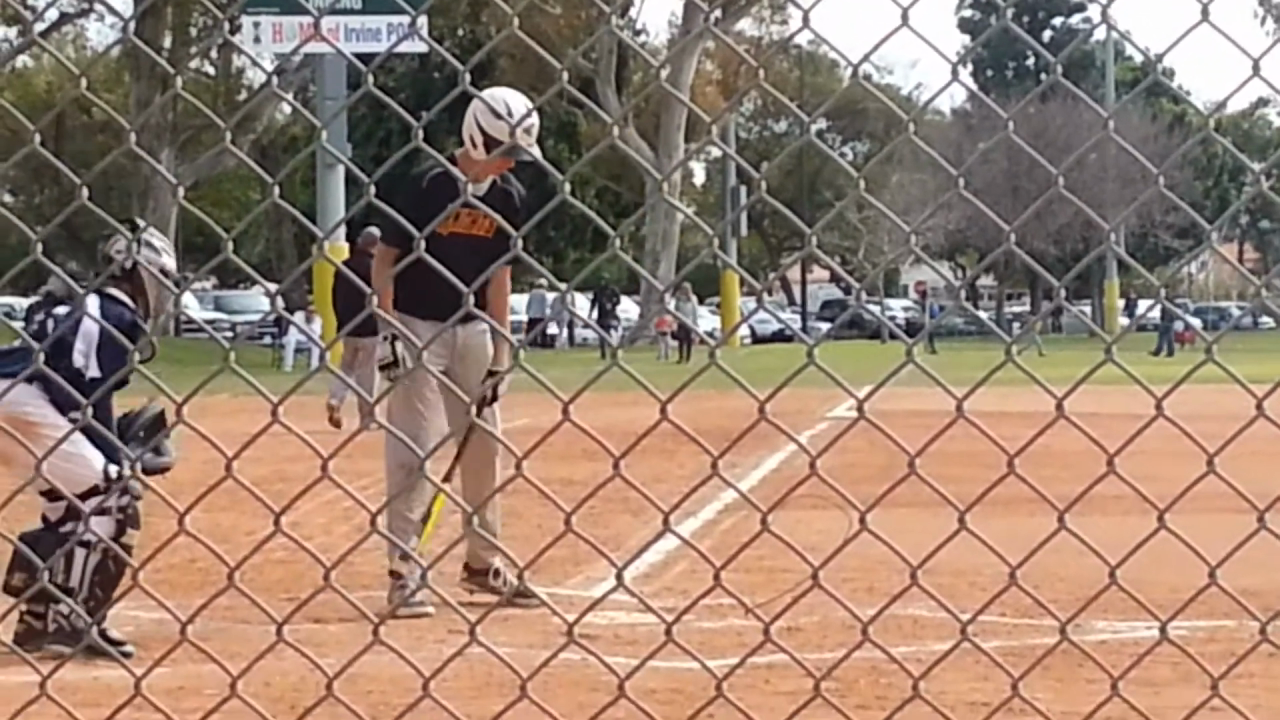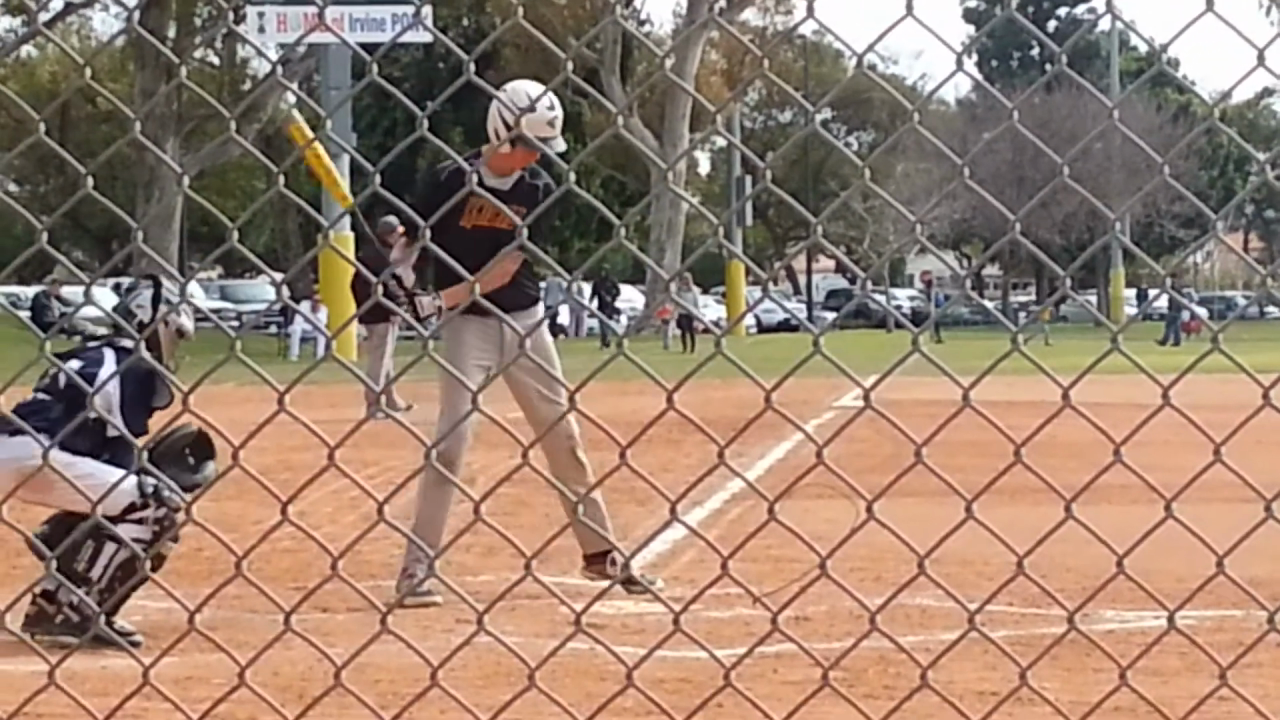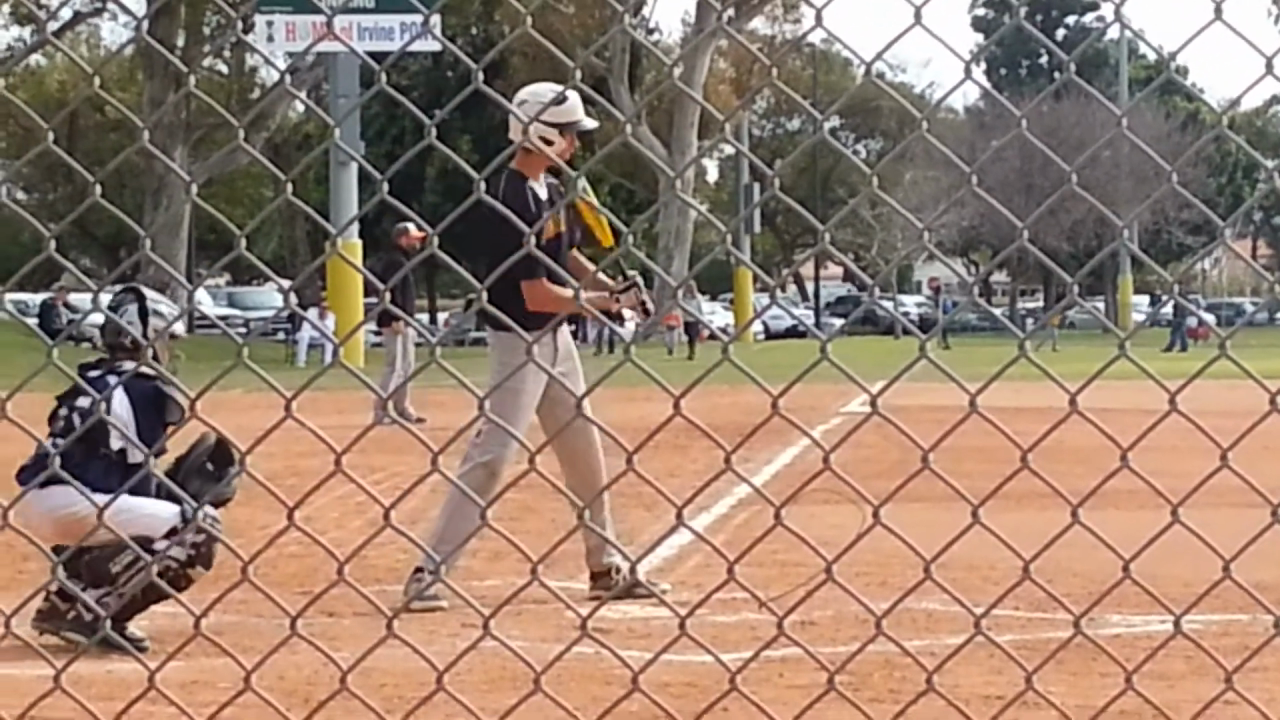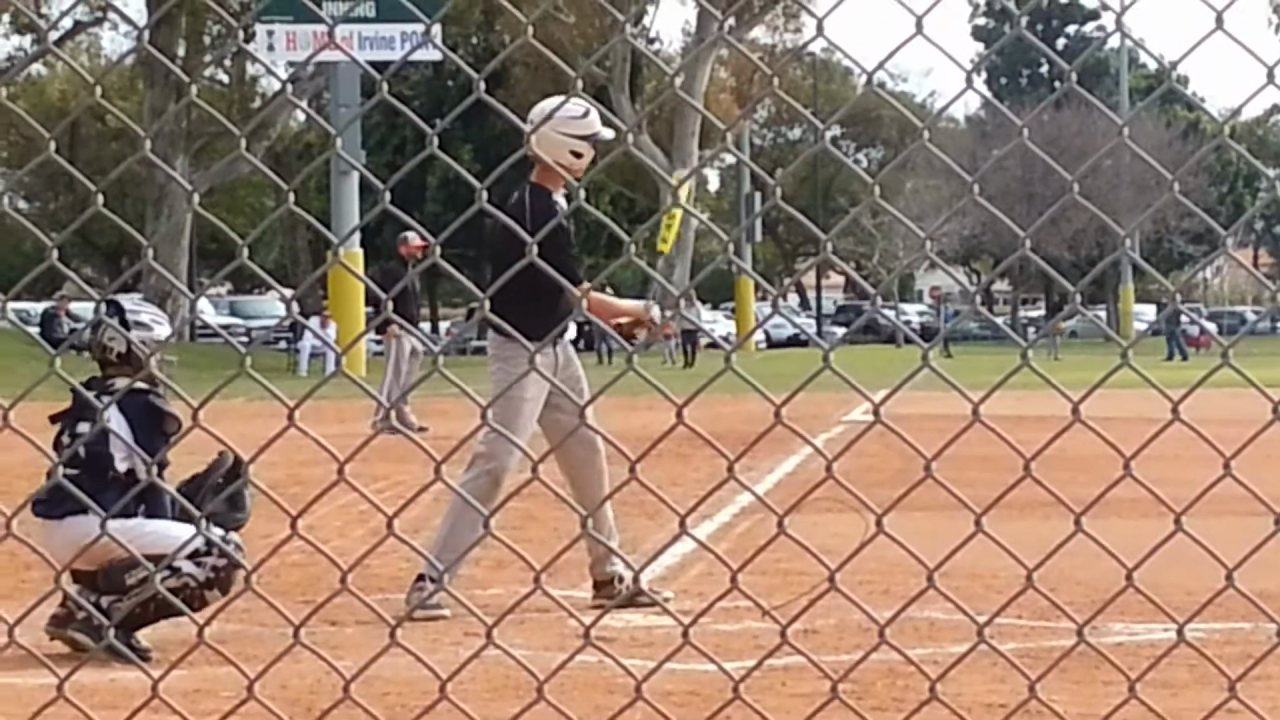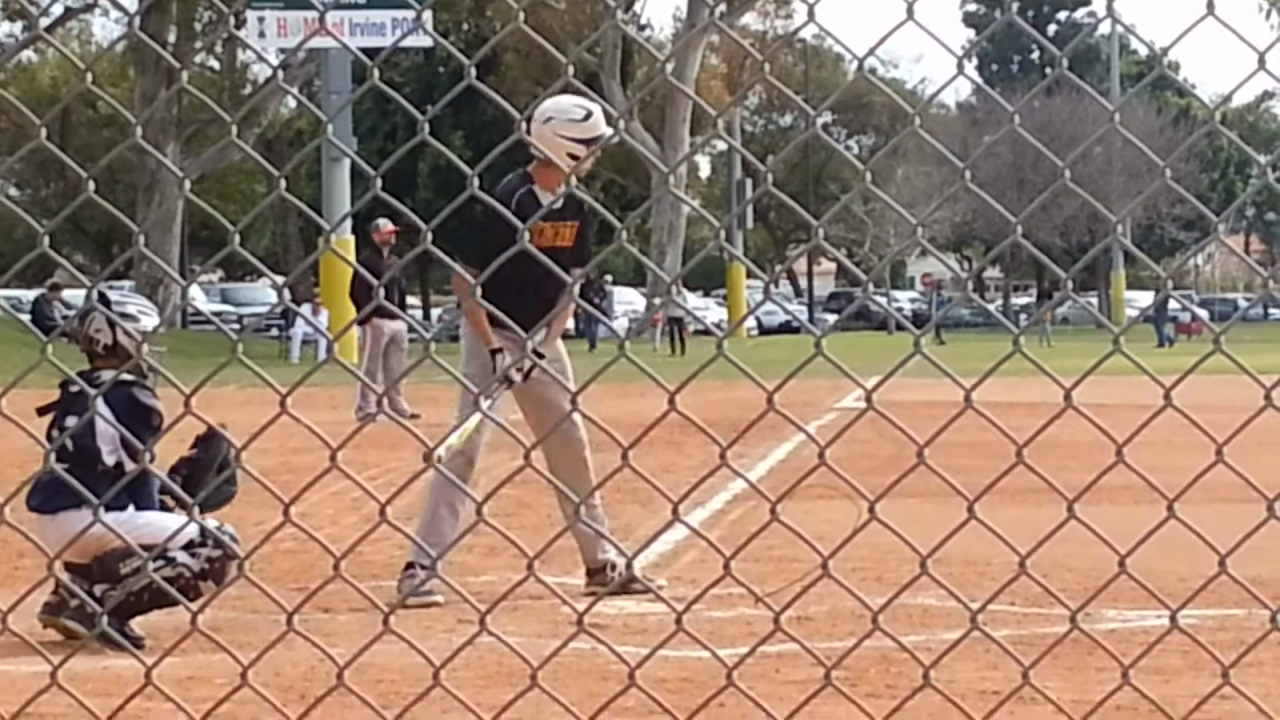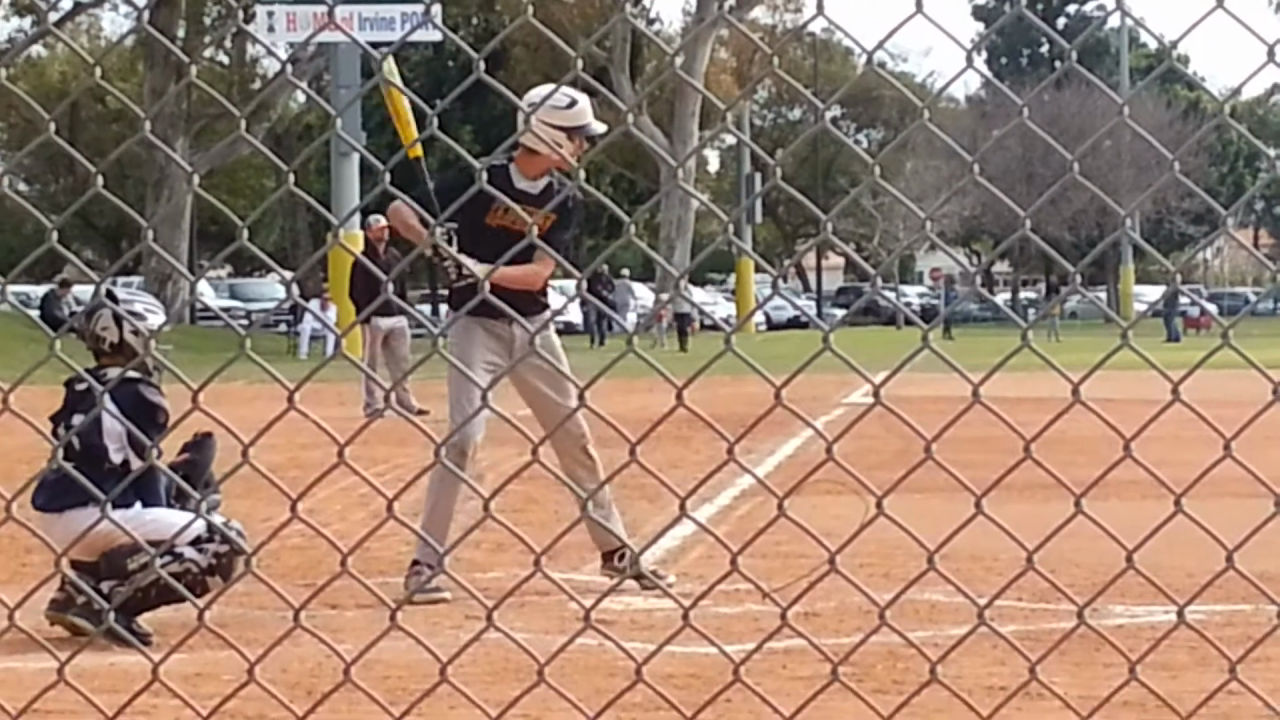
dt=0.4s
person 1, frame 1
left shoulder: (510, 197)
right shoulder: (427, 186)
left elbow: (499, 280)
right elbow: (385, 259)
left wrist: (500, 360)
right wrist: (387, 333)
left hip: (471, 328)
right hip: (417, 327)
left knee: (484, 447)
right knee: (413, 451)
left ankle: (482, 564)
right ankle: (404, 576)
person 1, frame 2
left shoulder: (539, 189)
right shoulder: (449, 180)
left elbow: (510, 266)
left hip: (523, 320)
right hip: (465, 325)
left knee: (564, 439)
right knee: (450, 443)
left ankle: (601, 552)
right ankle: (417, 565)
person 1, frame 3
left shoulder: (551, 190)
right shoulder: (509, 200)
right elbow: (537, 295)
left wrist: (610, 284)
right wrist: (606, 300)
left hip: (555, 338)
right hip: (517, 341)
left knee: (585, 452)
right knee: (491, 456)
left ankle: (607, 567)
right ankle: (428, 571)
person 1, frame 4
left shoulder: (543, 202)
right shoulder: (541, 213)
right elbow: (581, 299)
left wrist: (616, 310)
right wrist: (637, 311)
left hip: (553, 345)
right hip: (519, 349)
left knee: (588, 455)
right knee: (494, 463)
left ankle: (611, 576)
right ankle: (430, 580)
person 1, frame 5
left shoulder: (577, 208)
right shoulder: (510, 200)
left elbow: (570, 284)
right elbow: (464, 279)
left wrist: (542, 346)
right wrist: (494, 347)
left hip: (540, 334)
right hip: (491, 335)
left knee: (572, 446)
right knee: (466, 447)
left ankle: (603, 564)
right ankle: (419, 567)
person 1, frame 6
left shoulder: (566, 199)
right shoulder: (480, 179)
left elbow: (542, 269)
right elbow: (399, 213)
left wrist: (486, 272)
right wrist: (436, 244)
left hip: (534, 327)
right hip: (476, 325)
left knee: (575, 436)
right knee: (463, 440)
left ankle: (616, 551)
right ankle: (425, 563)
person 2, frame 1
left shoulder: (88, 308)
right shoulder: (114, 316)
right elbow: (89, 402)
left wrist: (117, 449)
right wrist: (124, 460)
left knee: (76, 500)
right knee: (111, 498)
left ankle: (40, 615)
right ankle: (67, 622)
person 2, frame 2
left shoulder: (96, 356)
right shoulder: (132, 368)
right elbow: (119, 454)
left wrist: (155, 472)
right wrist: (159, 483)
right hip: (32, 456)
left knee: (120, 507)
right knee: (156, 505)
left ankle: (53, 600)
right ankle: (75, 613)
person 2, frame 3
left shoulder: (93, 380)
right shoulder: (142, 389)
right elbow: (139, 479)
left wrist: (177, 482)
left hip: (41, 501)
right hip: (66, 502)
right knee: (200, 528)
left ankle: (66, 597)
right ankle: (93, 610)
person 2, frame 4
left shoulder: (90, 399)
right shoulder: (140, 404)
right elbow: (149, 487)
left wrist: (187, 500)
left hip: (61, 527)
right hip: (87, 527)
right knee: (223, 552)
left ankle: (82, 603)
right ankle: (106, 615)
person 2, frame 5
left shoulder: (80, 391)
right shoulder: (127, 396)
right elbow: (138, 480)
left wrist: (175, 483)
left hip: (56, 519)
right hip: (83, 519)
right knee: (217, 545)
left ankle: (74, 593)
right ankle: (100, 603)
person 2, frame 6
left shoulder: (85, 387)
right shoulder: (134, 394)
right elbow: (146, 478)
left wrist: (175, 478)
left hip: (62, 516)
right hip: (90, 516)
right knee: (225, 541)
left ankle: (79, 589)
right ankle: (108, 600)
person 3, frame 1
left shoulder: (344, 266)
right shoulder: (374, 268)
left elbow: (335, 297)
left wrist: (341, 321)
left hip: (348, 329)
right hip: (369, 330)
left knee: (347, 369)
right knee: (368, 375)
left ankle: (333, 403)
right ankle: (367, 417)
person 3, frame 2
left shoulder: (364, 254)
right shoulder: (387, 256)
left elbow: (355, 285)
right elbow: (387, 287)
right wrist: (395, 311)
left hip: (367, 315)
right hip: (383, 316)
left knee: (383, 360)
right knee: (379, 362)
left ankle: (392, 401)
right ankle: (374, 405)
person 3, frame 3
left shoulder: (403, 261)
right shoulder: (396, 261)
right elbow: (389, 292)
right wrist: (396, 319)
left hip: (404, 322)
right hip: (396, 322)
left knee: (406, 367)
right knee: (396, 366)
left ankle: (403, 409)
right ankle: (381, 411)
person 3, frame 4
left shoulder: (414, 273)
right shoulder: (390, 270)
right elbow: (378, 299)
left wrist: (417, 331)
right wrist: (388, 324)
left hip: (412, 332)
right hip: (397, 331)
left knee: (408, 379)
right knee: (395, 376)
left ankle: (404, 418)
right ankle: (382, 419)
person 3, frame 5
left shoulder: (395, 261)
right shoulder: (366, 261)
right elbow: (357, 293)
left wrist: (403, 316)
right wrist: (367, 316)
left hip: (397, 321)
right hip: (375, 321)
left knee: (397, 368)
right knee: (370, 367)
left ankle: (397, 405)
right ankle: (366, 408)
person 3, frame 6
left shoulder: (395, 255)
right shoulder: (363, 259)
right elbow: (356, 292)
left wrist: (405, 312)
right wrist: (365, 316)
left hip: (397, 317)
right hip: (374, 318)
left knee: (401, 362)
right knee: (371, 363)
left ankle: (406, 402)
right ankle: (373, 404)
